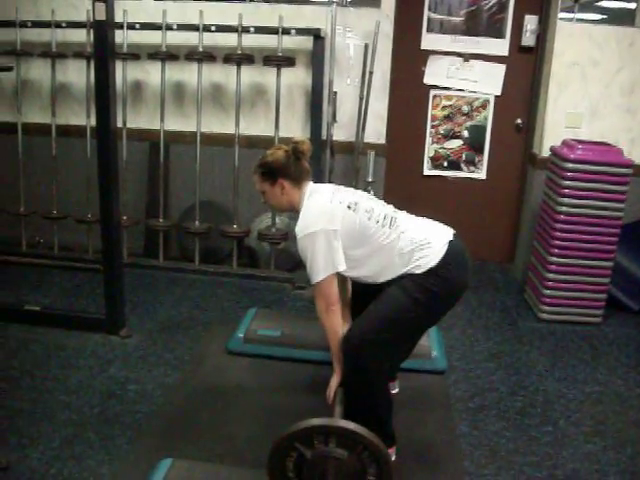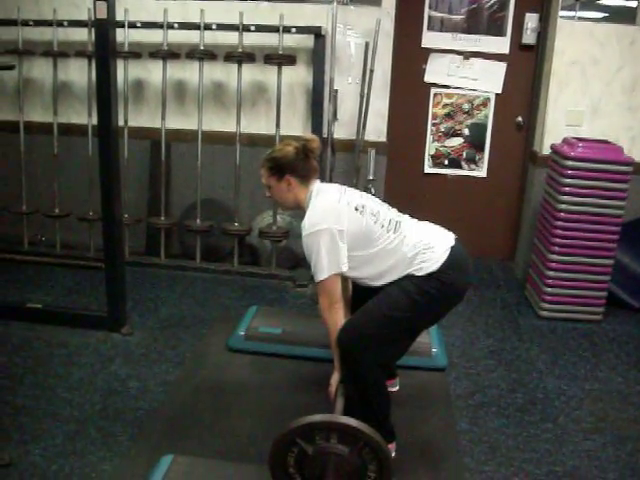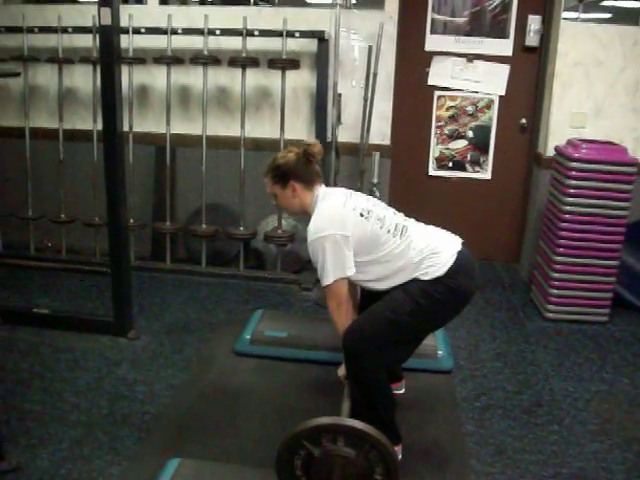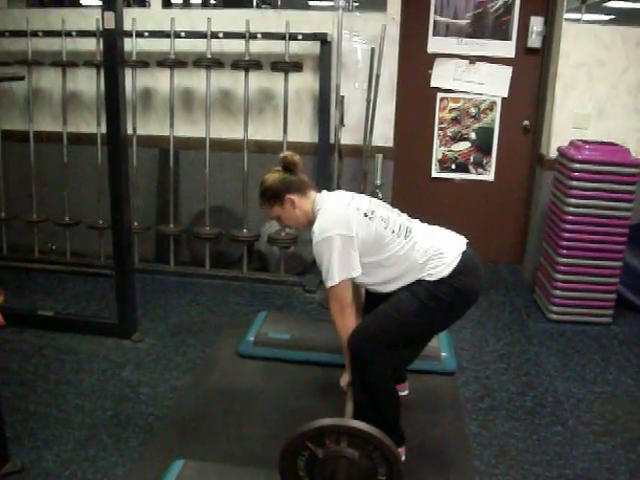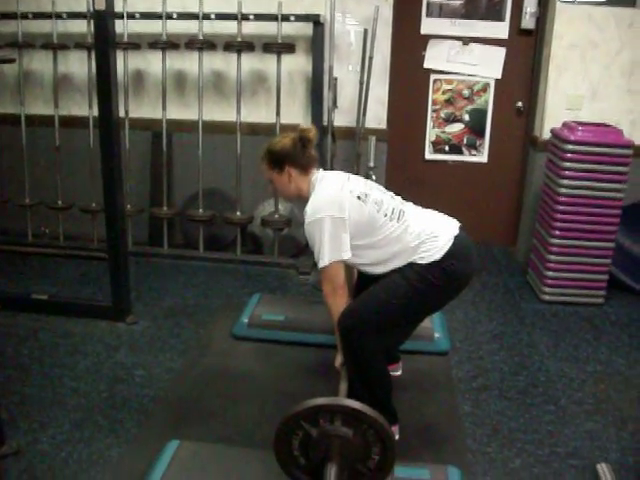
dt=0.4s
person 1, frame 1
left shoulder: (312, 223)
right shoulder: (324, 196)
left elbow: (328, 304)
right elbow: (340, 277)
left wrist: (339, 366)
right wrist: (346, 326)
left hip: (439, 271)
right hip: (436, 247)
left knee: (361, 346)
right knee: (362, 296)
left ankle: (377, 443)
right ankle: (382, 374)
person 1, frame 2
left shoulder: (318, 222)
right shoulder: (329, 195)
left elbow: (330, 302)
right elbow: (344, 278)
left wrist: (341, 365)
right wrist: (349, 319)
left hip: (439, 274)
right hip: (440, 252)
left knee: (355, 341)
right knee: (362, 299)
left ankle: (376, 438)
right ankle: (383, 373)
person 1, frame 3
left shoulder: (323, 227)
right shoulder: (335, 199)
left elbow: (338, 304)
right elbow: (351, 285)
left wrist: (351, 357)
right wrist: (358, 323)
left hip: (446, 279)
right hip: (446, 256)
left knee: (360, 343)
right knee: (369, 305)
left ankle: (382, 440)
right ankle: (388, 375)
person 1, frame 4
left shoulder: (328, 229)
right shoulder: (337, 203)
left elbow: (342, 308)
right elbow: (356, 281)
left wrist: (351, 367)
right wrist: (361, 325)
left hip: (450, 279)
right hip: (451, 256)
left knee: (367, 344)
right knee: (375, 307)
left ankle: (386, 442)
right ankle: (393, 378)
person 1, frame 5
left shoulder: (321, 210)
right shoulder: (332, 182)
left elbow: (334, 288)
right elbow: (347, 270)
left wrist: (344, 348)
left hip: (443, 263)
right hip: (444, 240)
left knee: (356, 326)
right knee: (366, 292)
right ankle: (386, 358)
